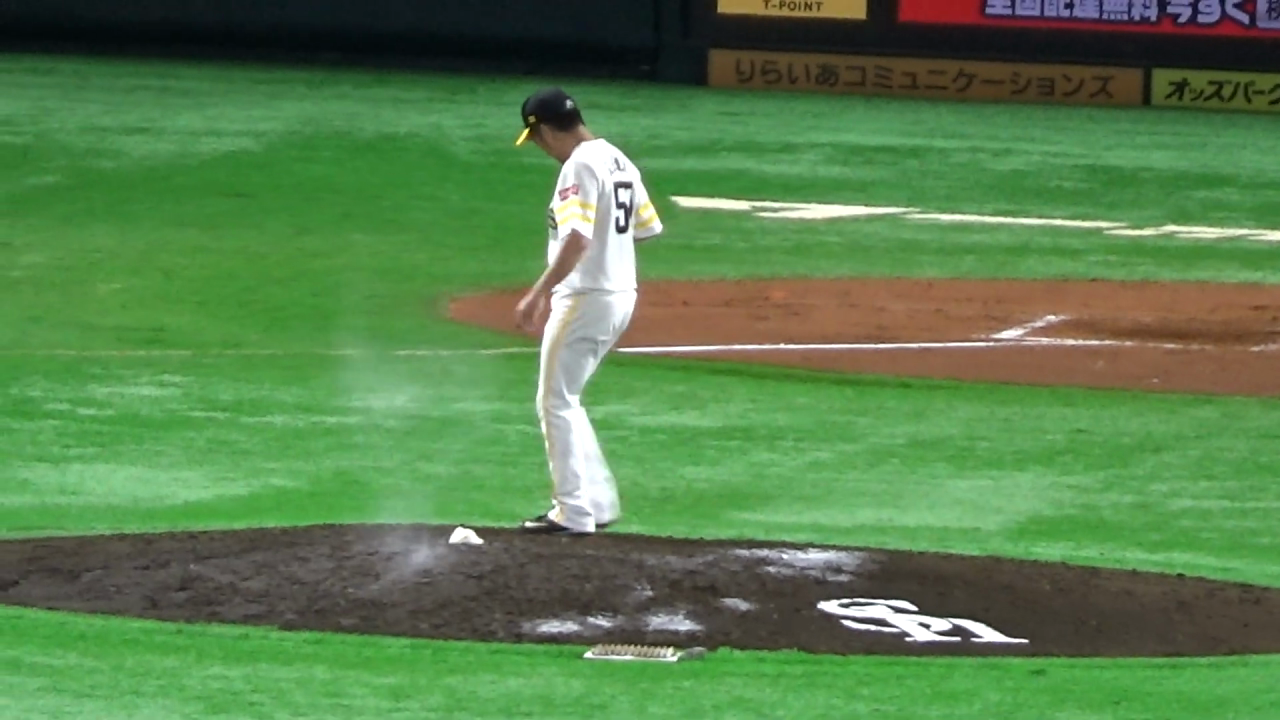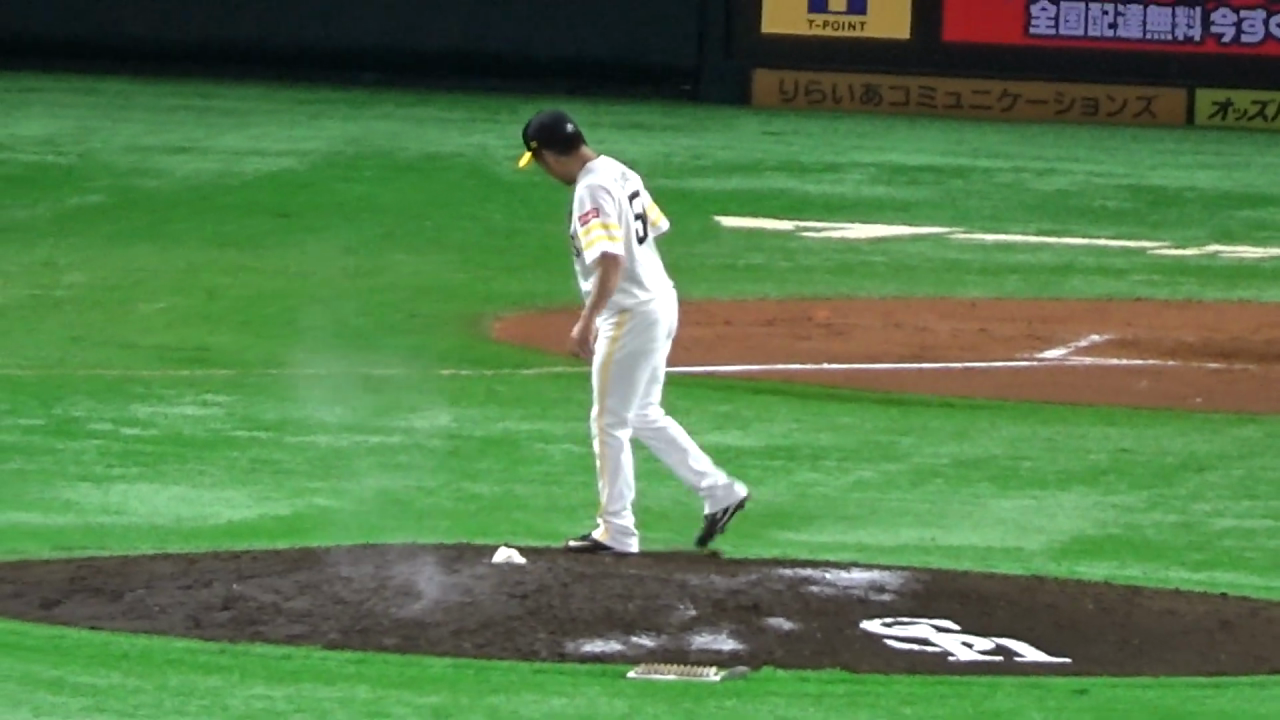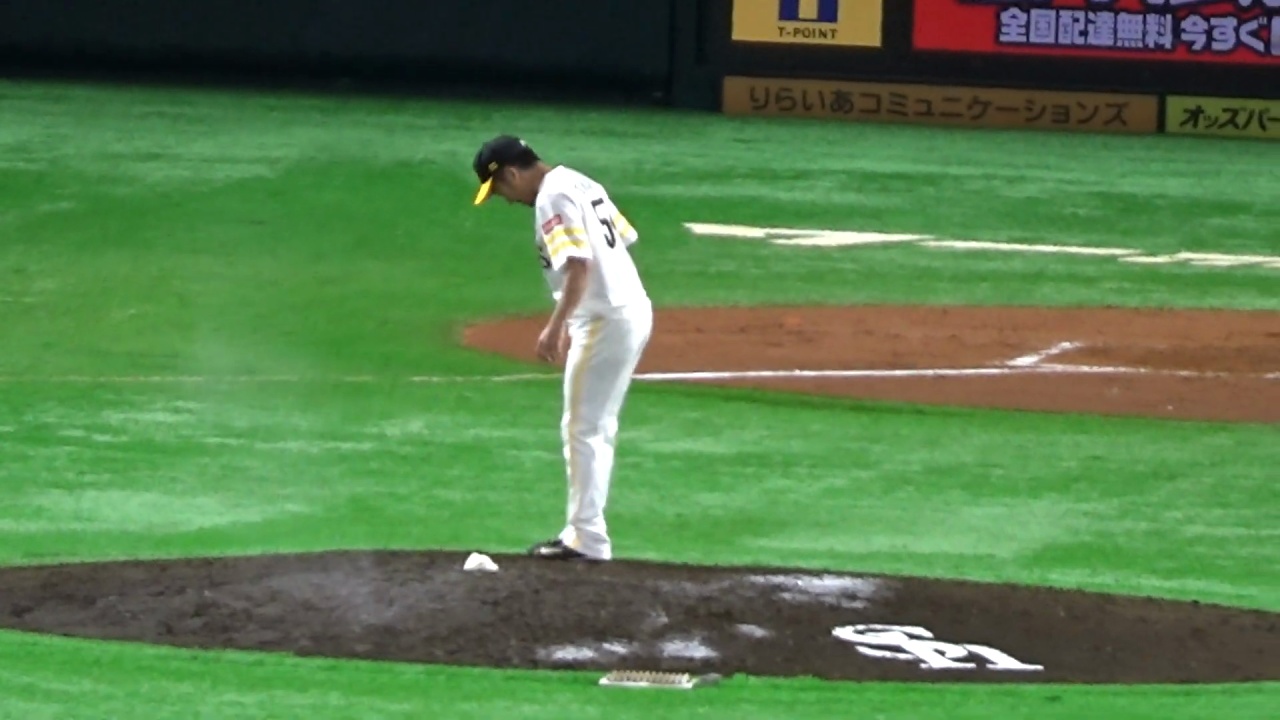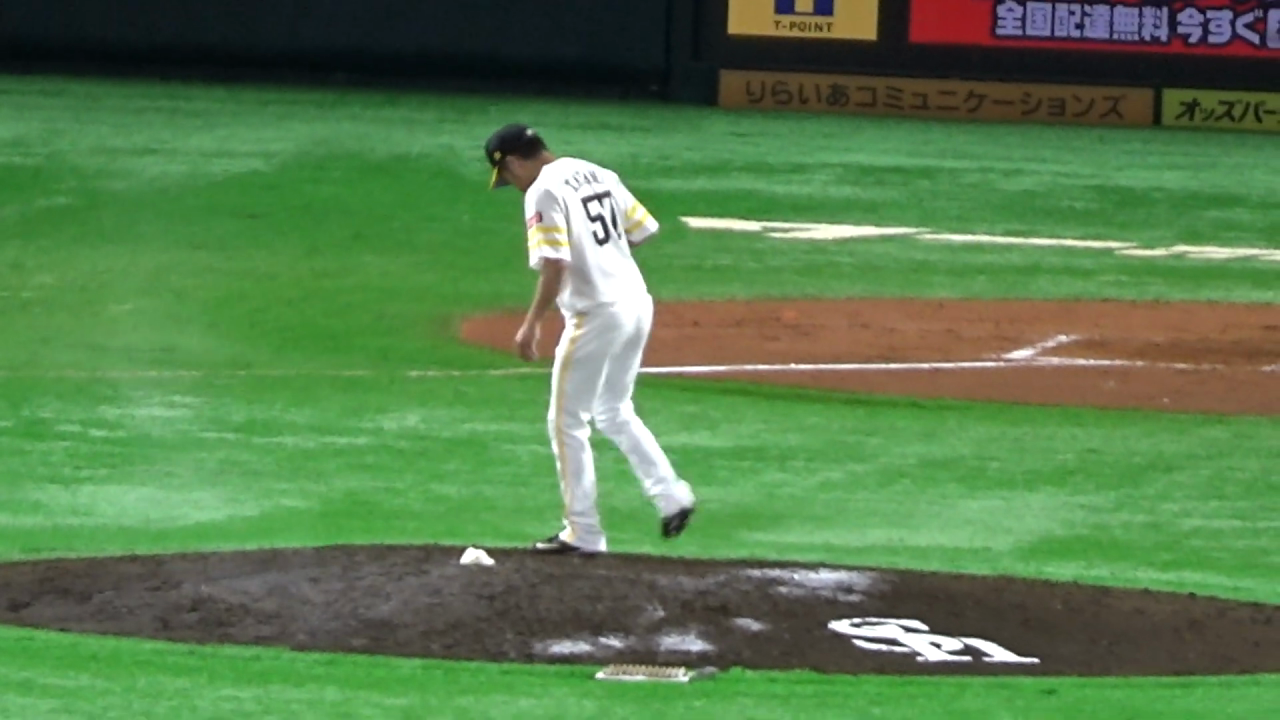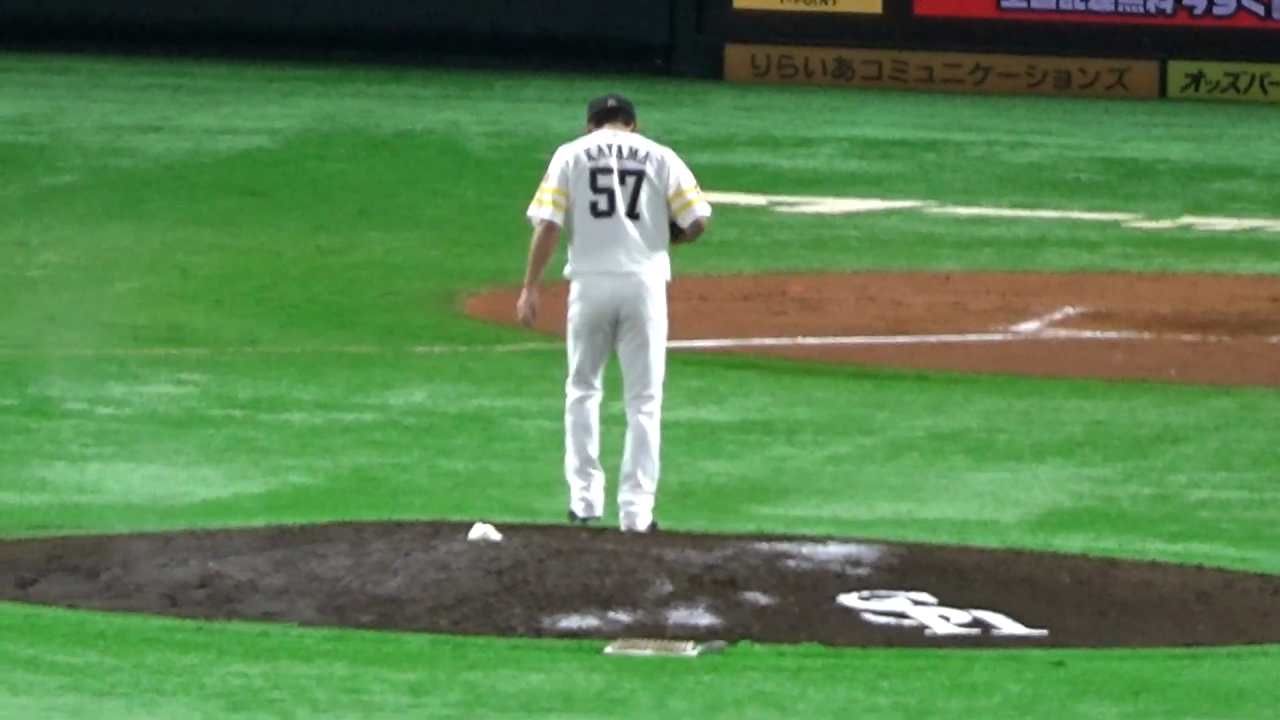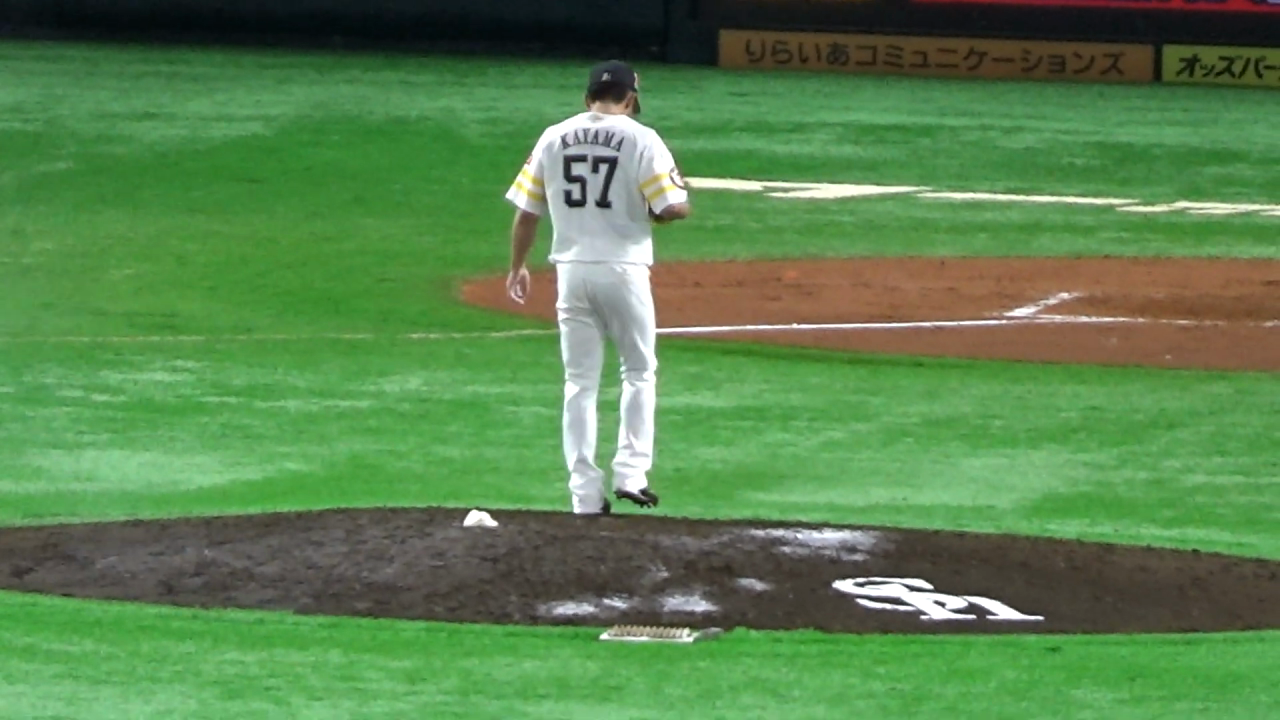
dt=0.5s
person 1, frame 1
left shoulder: (579, 166)
right shoulder: (621, 162)
left elbow: (576, 241)
right elbow: (647, 229)
left wrist: (537, 294)
left hip: (587, 299)
right hip: (621, 297)
left knee: (556, 404)
right knee: (565, 400)
left ankle: (572, 513)
right ankle: (599, 501)
person 1, frame 2
left shoulder: (590, 189)
right shoulder: (619, 172)
left elbow: (610, 260)
right elbow: (656, 228)
left wrist: (586, 320)
left hip: (632, 315)
right hip: (656, 306)
left knee: (609, 424)
right knee: (644, 416)
left ankle: (616, 533)
right ankle: (719, 490)
person 1, frame 3
left shoulder: (552, 197)
right shoulder: (580, 183)
left elbow: (579, 265)
right elbow: (625, 238)
left wrist: (556, 325)
left hip: (606, 320)
right hip: (632, 312)
left knee: (582, 430)
right knee: (597, 429)
left ankle: (588, 538)
right ankle: (583, 529)
person 1, frame 4
left shoulder: (543, 191)
right shoulder: (599, 174)
left elbow: (555, 266)
right elbow: (643, 230)
left wrist: (532, 322)
left hip: (596, 314)
right hip: (636, 305)
left knee: (568, 422)
right knee: (615, 413)
left ankle: (583, 533)
right ankle: (670, 494)
person 1, frame 5
left shoulder: (570, 154)
right shoulder: (661, 155)
left elbow: (547, 227)
right elbow: (697, 222)
left wrist: (530, 288)
left hip: (591, 285)
right hip: (645, 285)
left knee: (582, 389)
right knee: (643, 402)
left ankle: (585, 496)
right ankle: (637, 511)
person 1, frame 6
left shoulder: (554, 137)
right shoulder: (641, 137)
left elbow: (526, 211)
right elbow: (670, 209)
left wrist: (517, 267)
right wrist: (683, 209)
left hip: (572, 270)
right hip: (623, 270)
left knee: (580, 384)
right knee: (640, 372)
left ankle: (586, 494)
right ankle: (631, 473)
